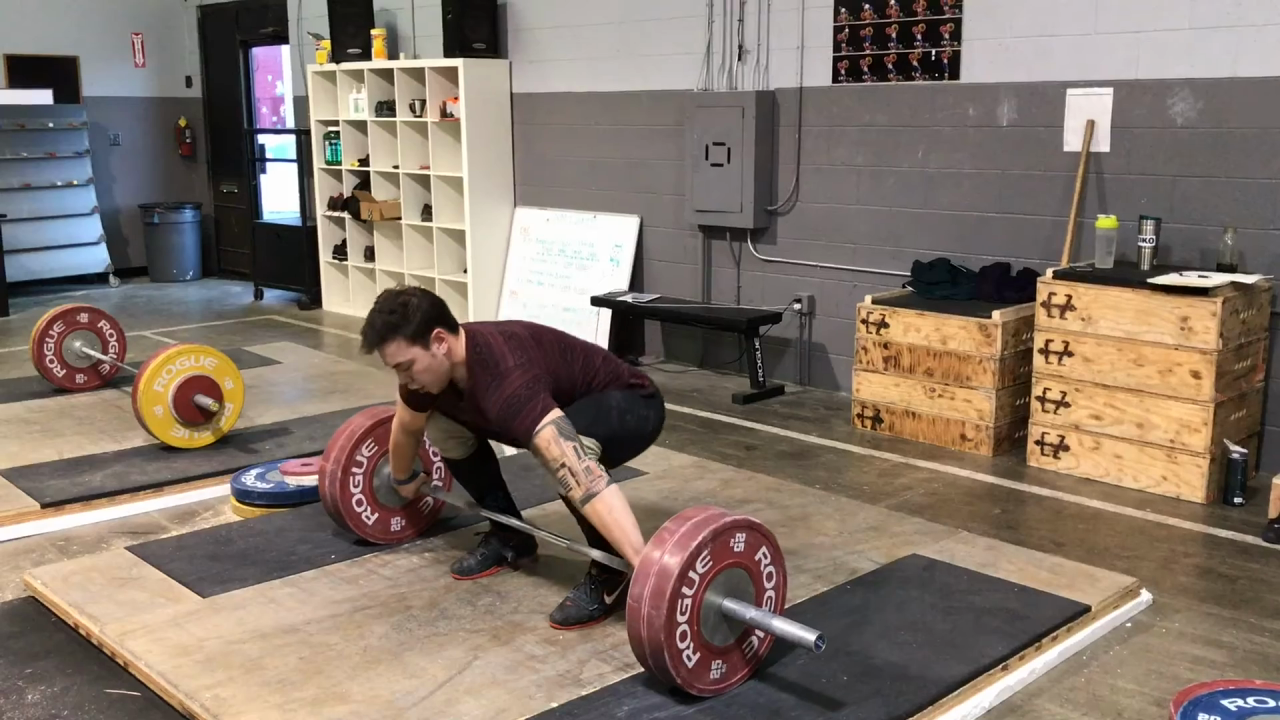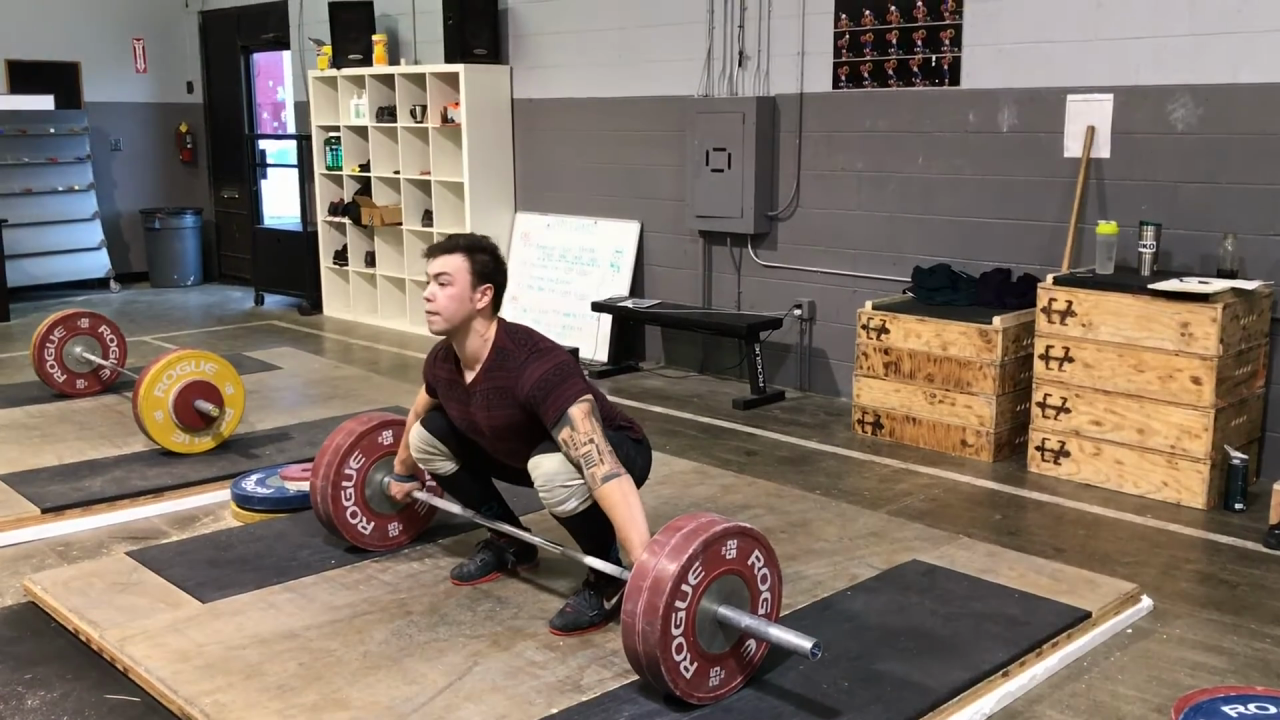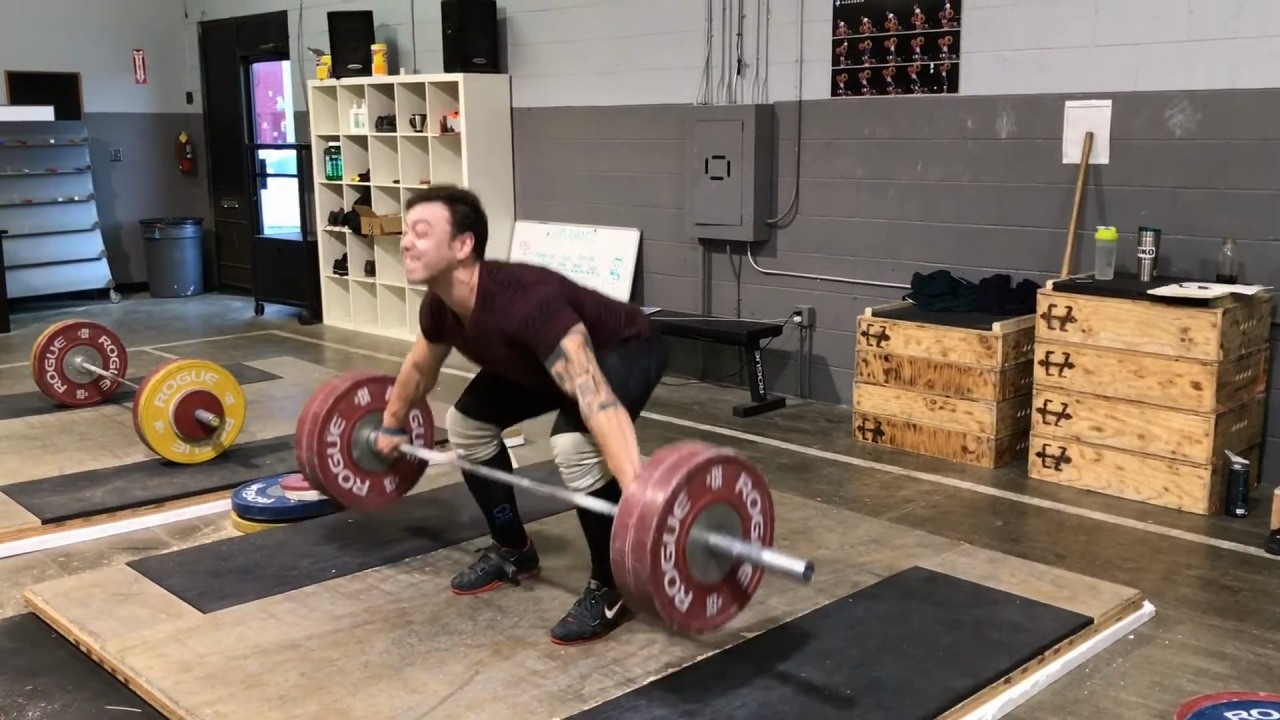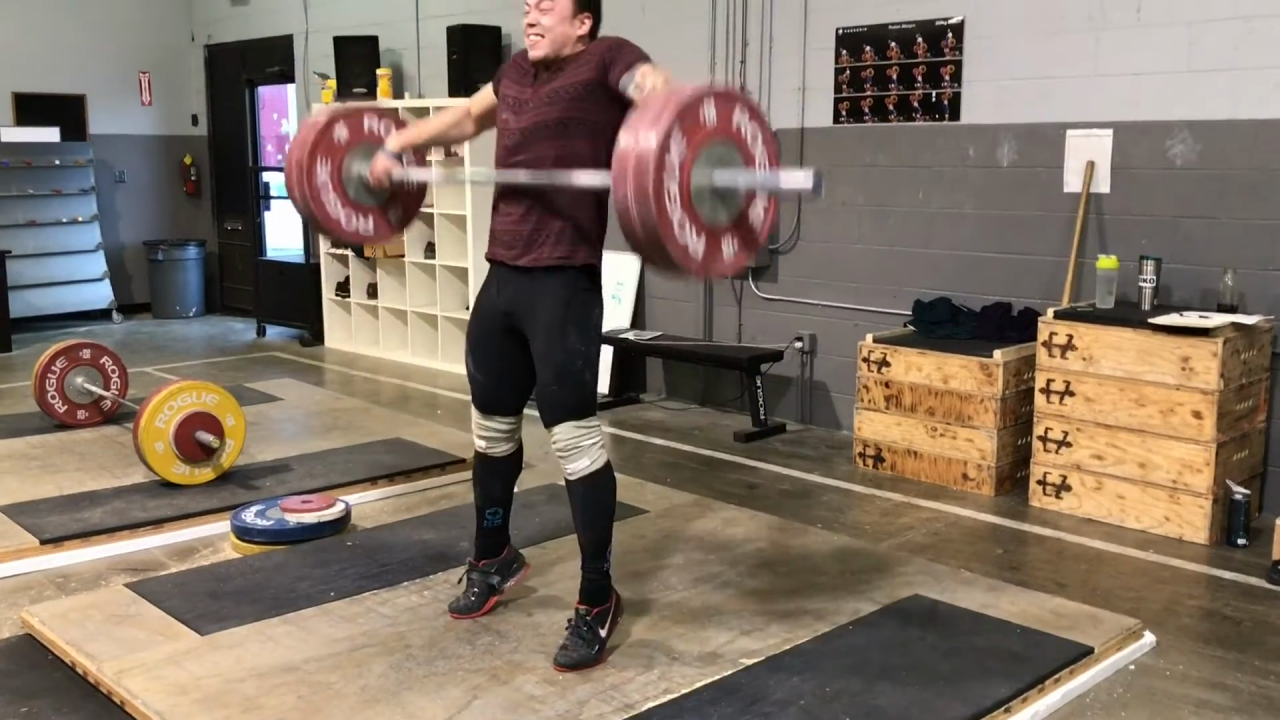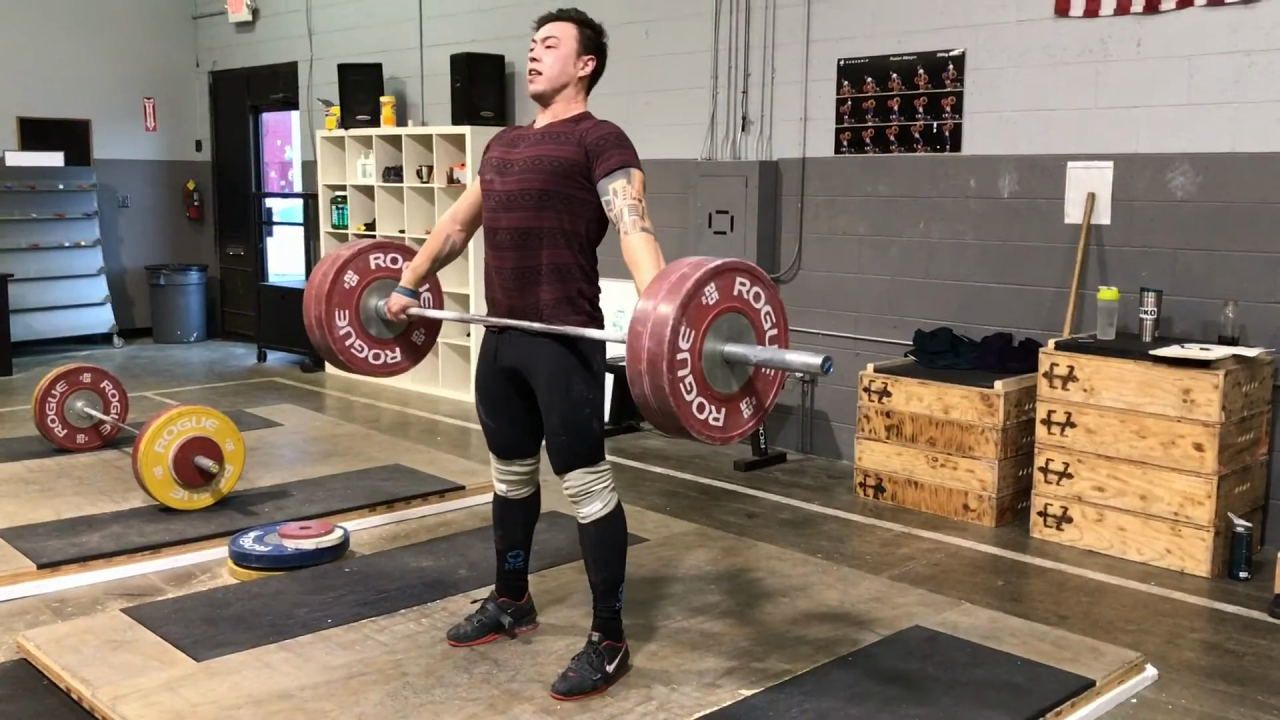
dt=1s
person 1, frame 1
left shoulder: (505, 378)
right shoulder: (430, 363)
left elbow: (583, 476)
right elbow: (406, 429)
right wrist: (404, 480)
left hip: (630, 404)
right hip: (564, 395)
left knee: (567, 454)
right knee: (443, 427)
left ankle: (611, 572)
right ankle: (509, 536)
person 1, frame 2
left shoulder: (537, 366)
right shoulder: (443, 361)
left elbow: (602, 468)
right elbow: (417, 415)
right wrist: (402, 473)
left hip: (617, 449)
left knee: (554, 469)
right knee: (427, 435)
left ankle: (609, 579)
right ankle: (509, 542)
person 1, frame 3
left shoulder: (525, 302)
right shoulder: (439, 308)
left elbow: (597, 401)
right elbow: (419, 368)
right wrist: (392, 426)
left hip: (623, 348)
left knee: (574, 446)
right knee: (467, 425)
left ankle: (609, 589)
right ankle: (512, 550)
person 1, frame 4
left shoulder: (608, 59)
right shoulder: (518, 70)
left elbow: (660, 93)
right elbow: (467, 115)
right wrist: (399, 144)
left hip: (563, 281)
right hip: (502, 277)
left knee: (574, 437)
right knee: (491, 429)
left ankle: (598, 603)
right ankle: (493, 558)
person 1, frame 5
left shoulder: (599, 139)
right shoulder: (504, 143)
left elbow: (633, 225)
right elbow: (458, 222)
right wrist: (408, 283)
left hip: (562, 338)
right hip: (501, 334)
left knee: (585, 484)
right knee: (510, 474)
left ankle: (608, 640)
right ankle: (510, 600)
